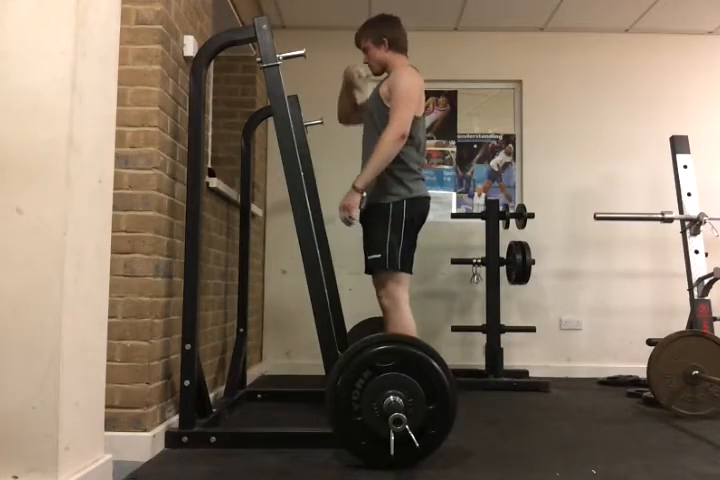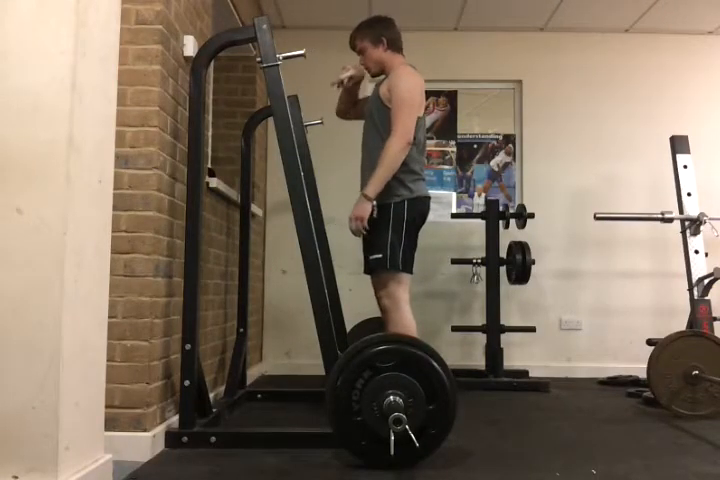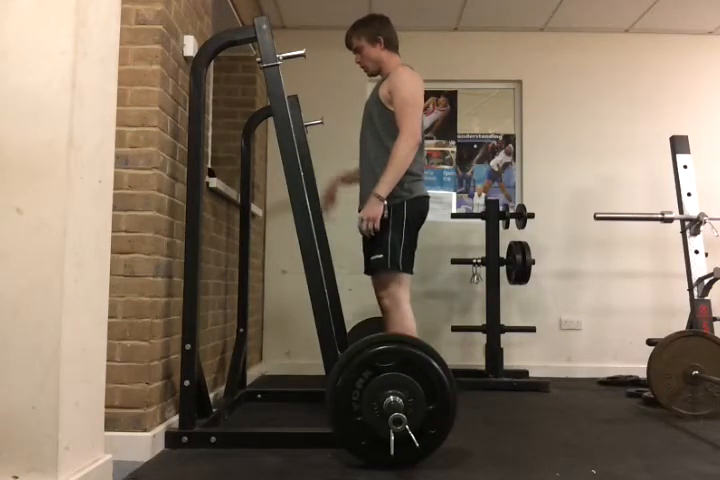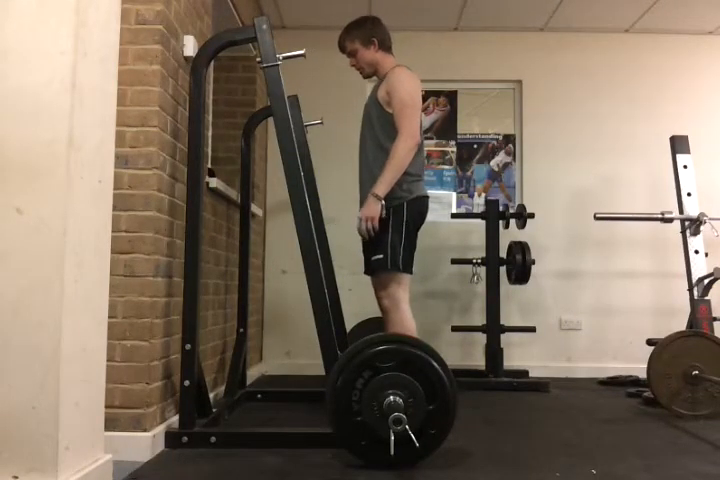
dt=0.4s
person 1, frame 1
left shoulder: (405, 77)
right shoulder: (391, 85)
left elbow: (397, 133)
right elbow: (347, 116)
left wrist: (357, 187)
right wrist: (347, 84)
left hip: (398, 200)
right hip: (387, 201)
left knee: (393, 293)
right knee: (388, 294)
person 1, frame 2
left shoulder: (404, 77)
right shoulder: (388, 87)
left elbow: (402, 139)
right elbow: (344, 112)
left wrist: (366, 196)
right wrist: (351, 84)
left hip: (399, 200)
right hip: (388, 202)
left knee: (393, 293)
right knee: (388, 294)
person 1, frame 3
left shoulder: (403, 78)
right shoulder: (387, 87)
left elbow: (410, 139)
left wrist: (377, 196)
right wrist: (344, 178)
left hip: (398, 202)
right hip: (387, 203)
left knee: (394, 294)
right knee: (387, 294)
person 1, frame 4
left shoulder: (400, 78)
right shoulder: (385, 86)
left elbow: (409, 139)
left wrist: (375, 196)
left hip: (397, 202)
right hip: (385, 204)
left knee: (394, 294)
right knee: (387, 294)
